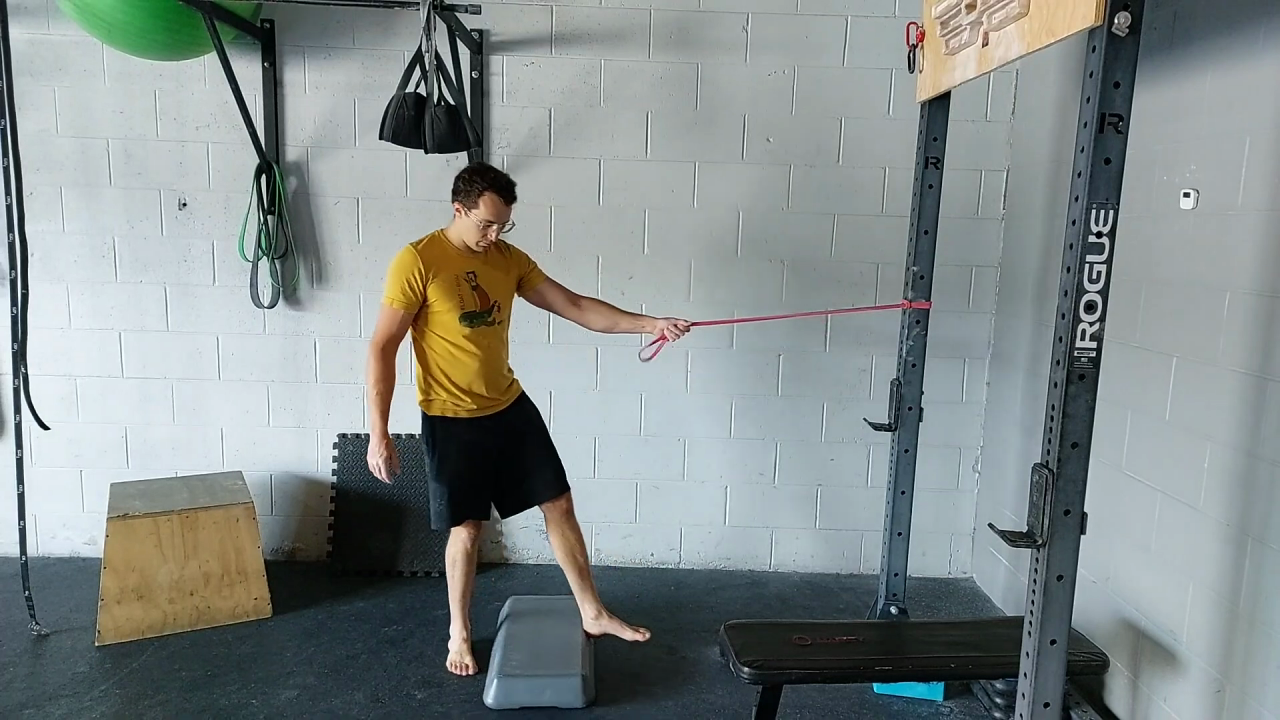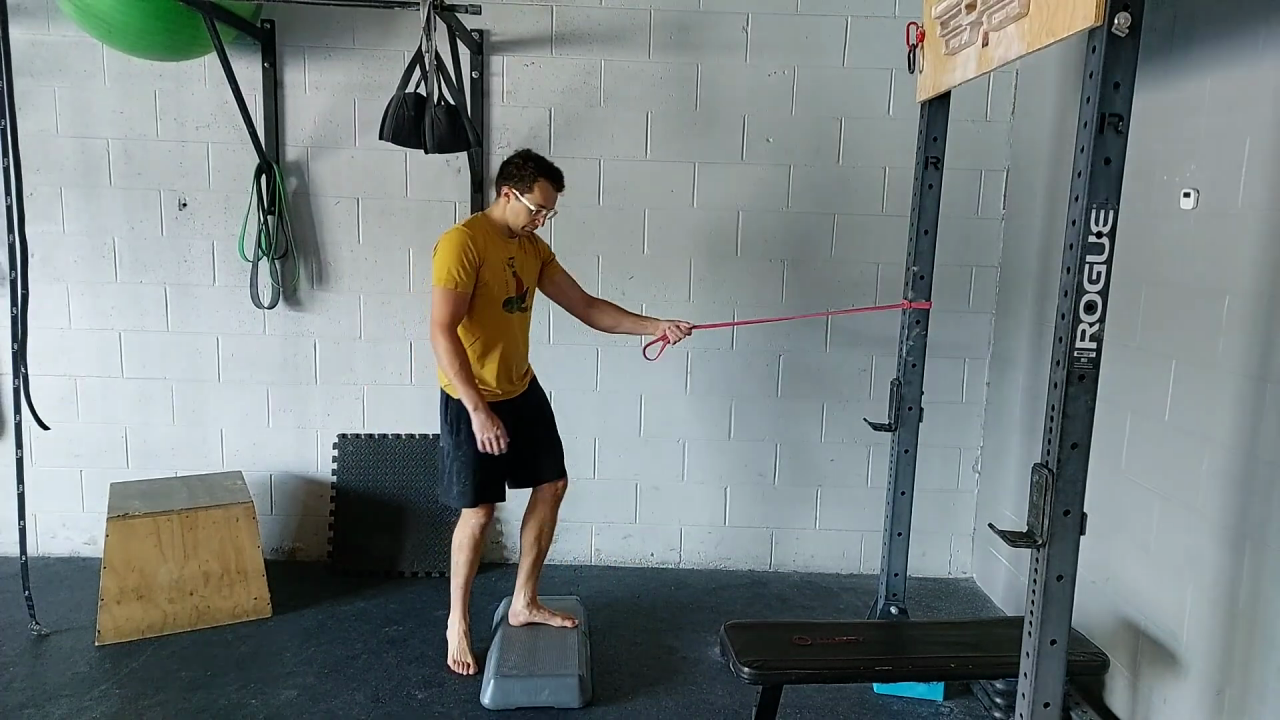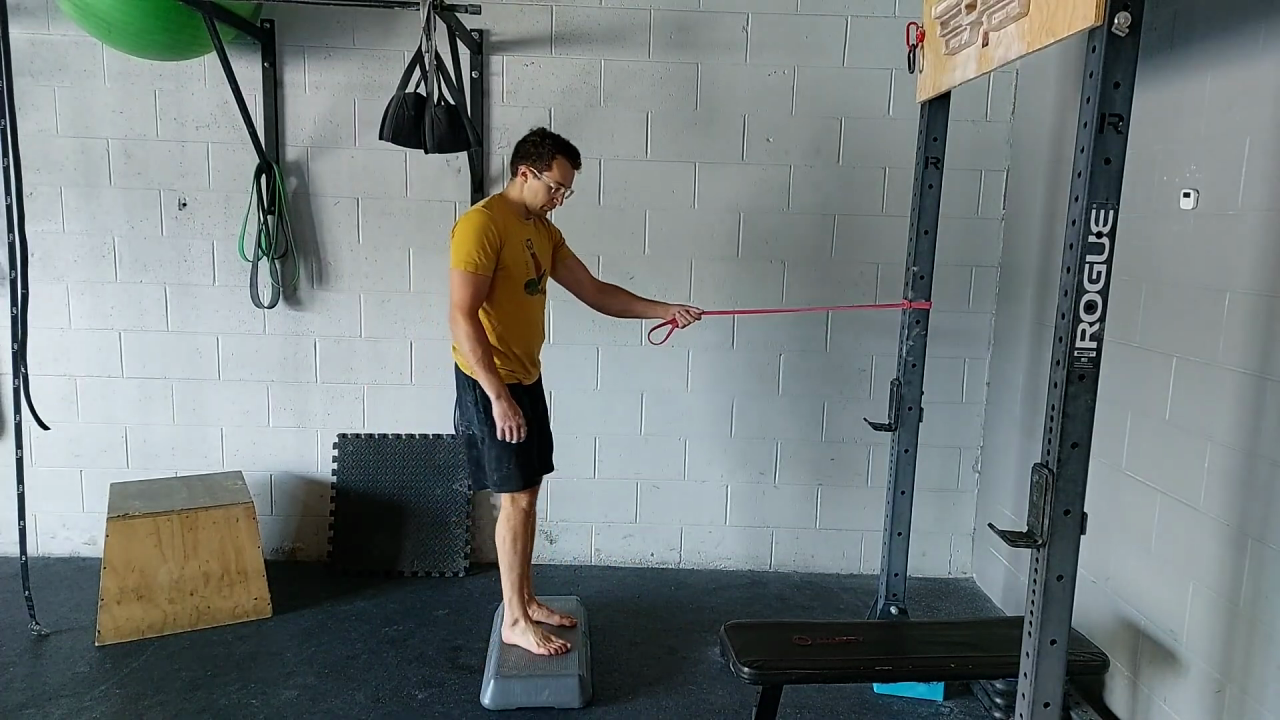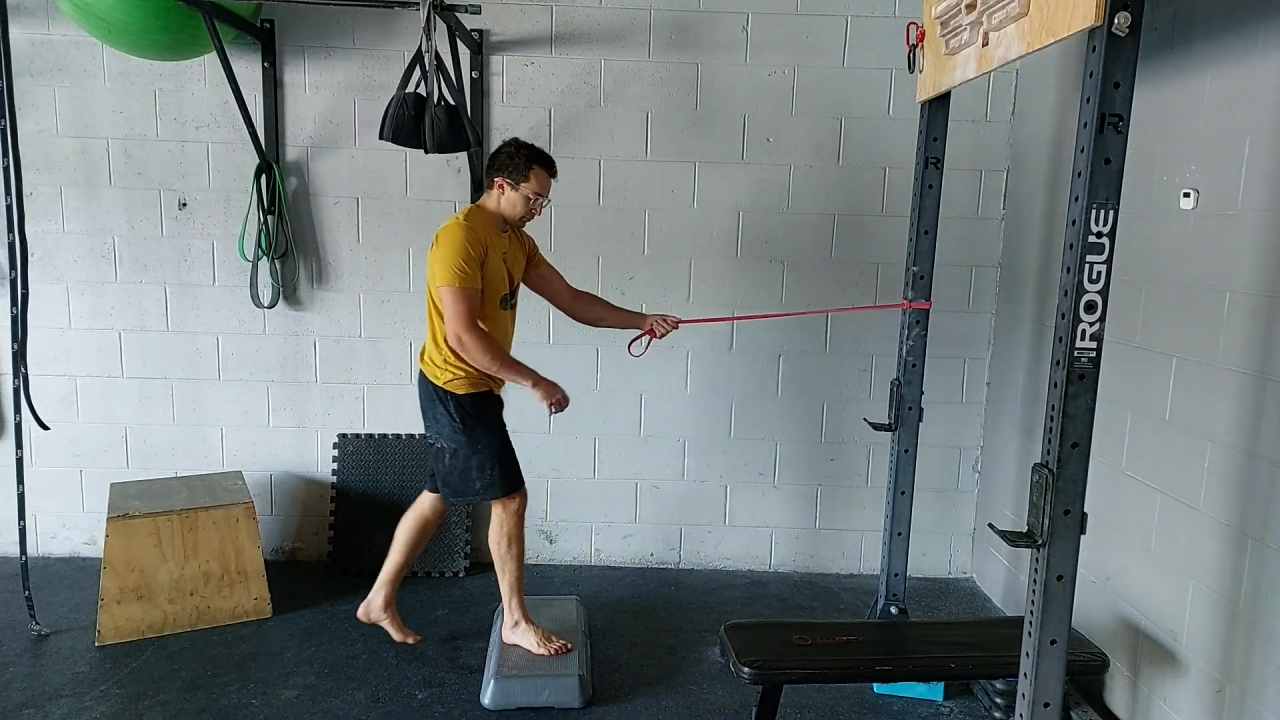
dt=0.7s
person 1, frame 1
left shoulder: (509, 259)
right shoulder: (417, 262)
left elbow: (575, 307)
right elbow: (382, 348)
left wrist: (649, 323)
right wrist: (379, 433)
left hip: (511, 406)
right hip: (452, 418)
left knee: (558, 505)
right knee: (466, 527)
left ankle: (593, 613)
right ankle: (459, 633)
person 1, frame 2
left shoulder: (534, 248)
right shoulder: (462, 243)
left elbow: (585, 307)
right elbow: (442, 332)
left wrist: (654, 326)
right wrist: (478, 408)
left hip: (522, 390)
right hip: (471, 400)
left knee: (551, 487)
right knee: (477, 511)
left ankle: (524, 603)
right ankle: (458, 625)
person 1, frame 3
left shoulder: (543, 230)
right shoulder: (481, 224)
left elbow: (594, 291)
right elbow: (463, 317)
left wrist: (663, 310)
right wrist: (498, 396)
left hip: (525, 376)
right hip: (490, 382)
left knee: (523, 492)
right knee: (518, 497)
left ankle: (524, 599)
right ankle: (514, 620)
person 1, frame 4
left shoulder: (516, 240)
right shoulder: (461, 237)
left elbow: (570, 300)
right elbow: (462, 336)
left wrist: (641, 320)
right wrist: (534, 382)
left hip: (472, 389)
right hip: (456, 389)
left knee: (438, 497)
right knee: (509, 498)
left ankle: (380, 600)
right ankle: (516, 621)
